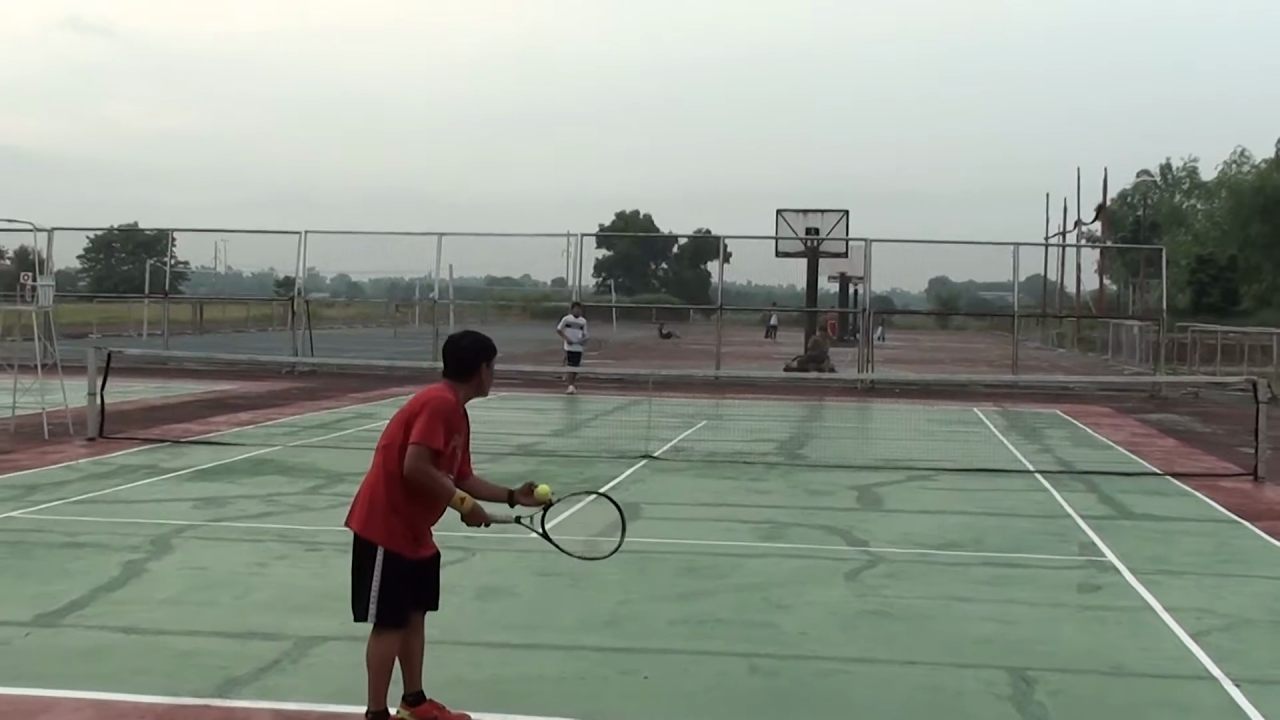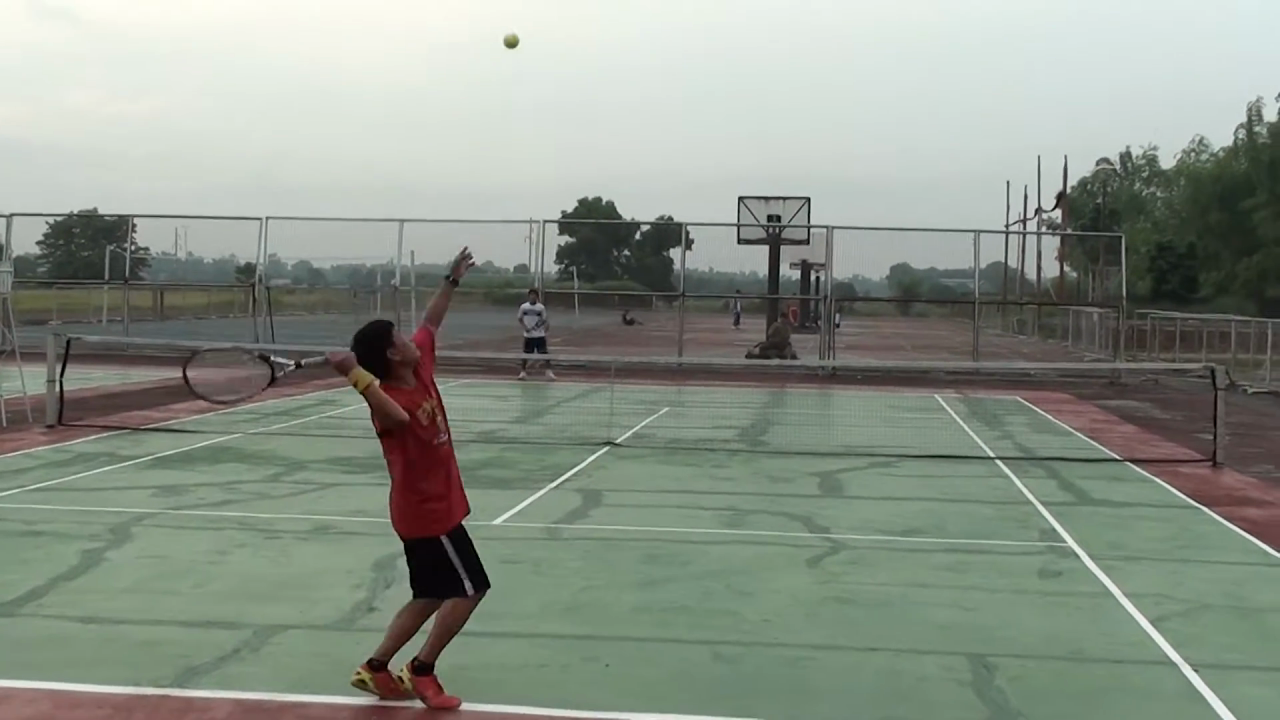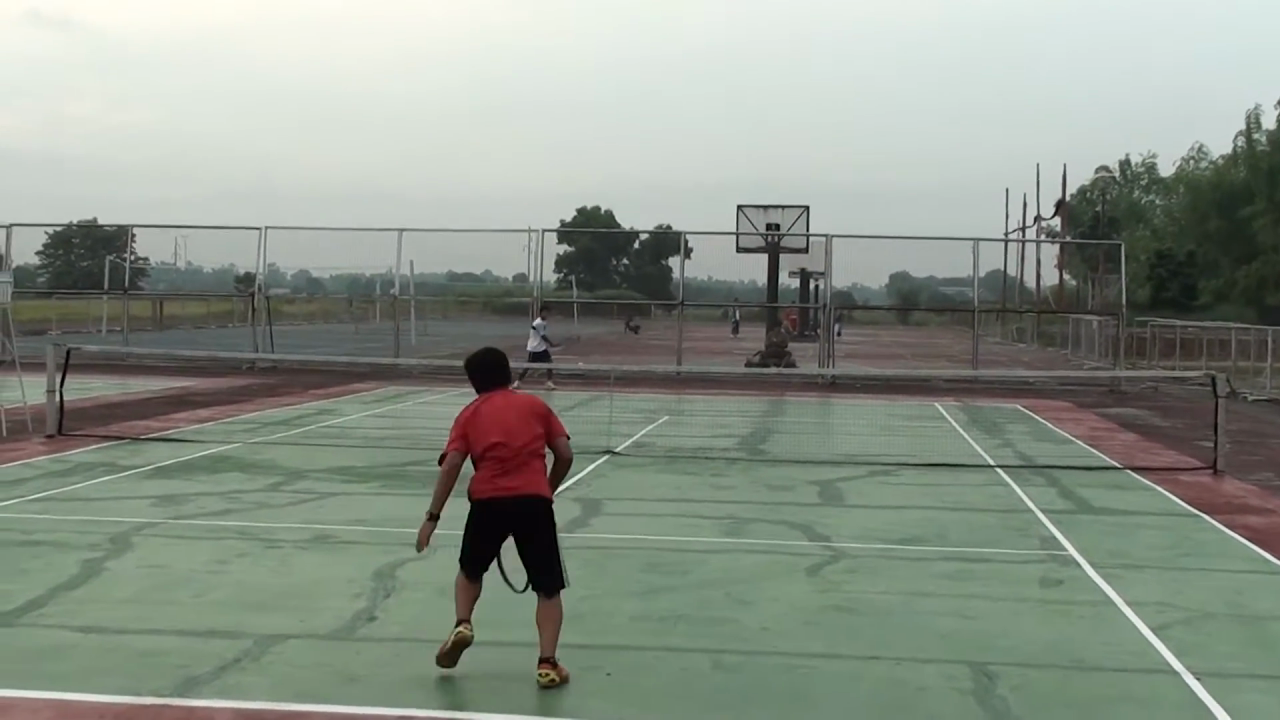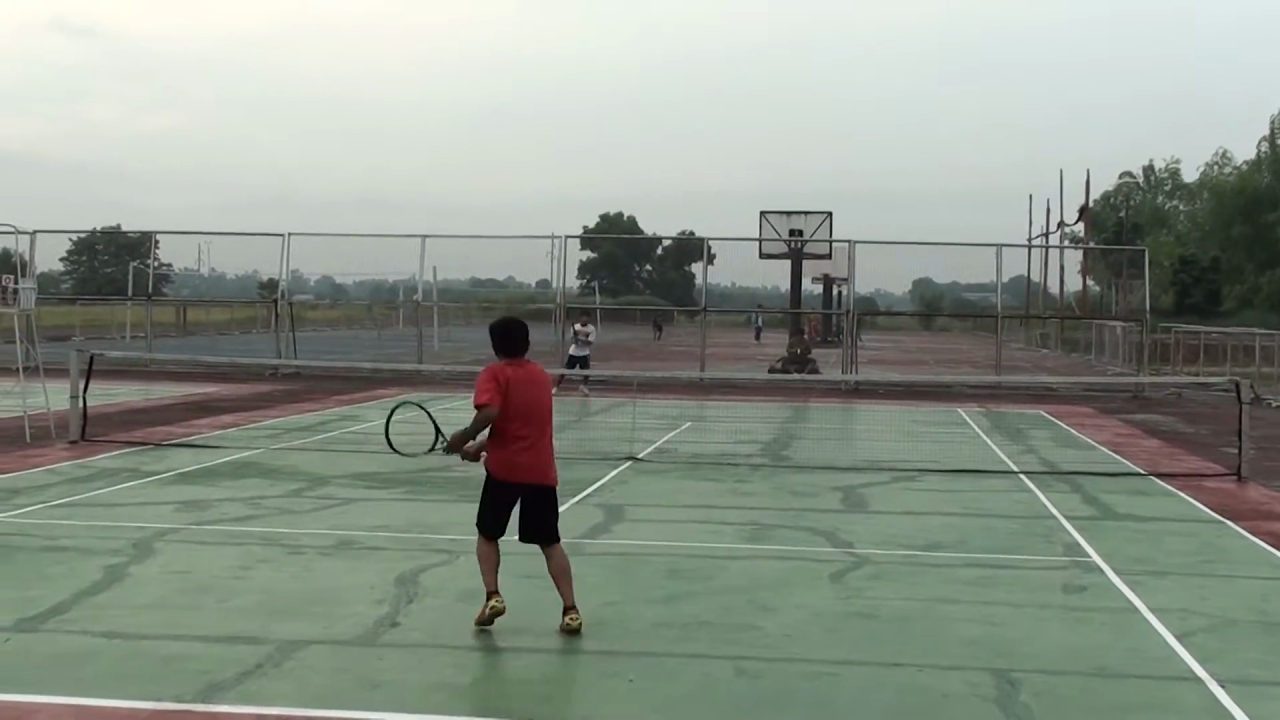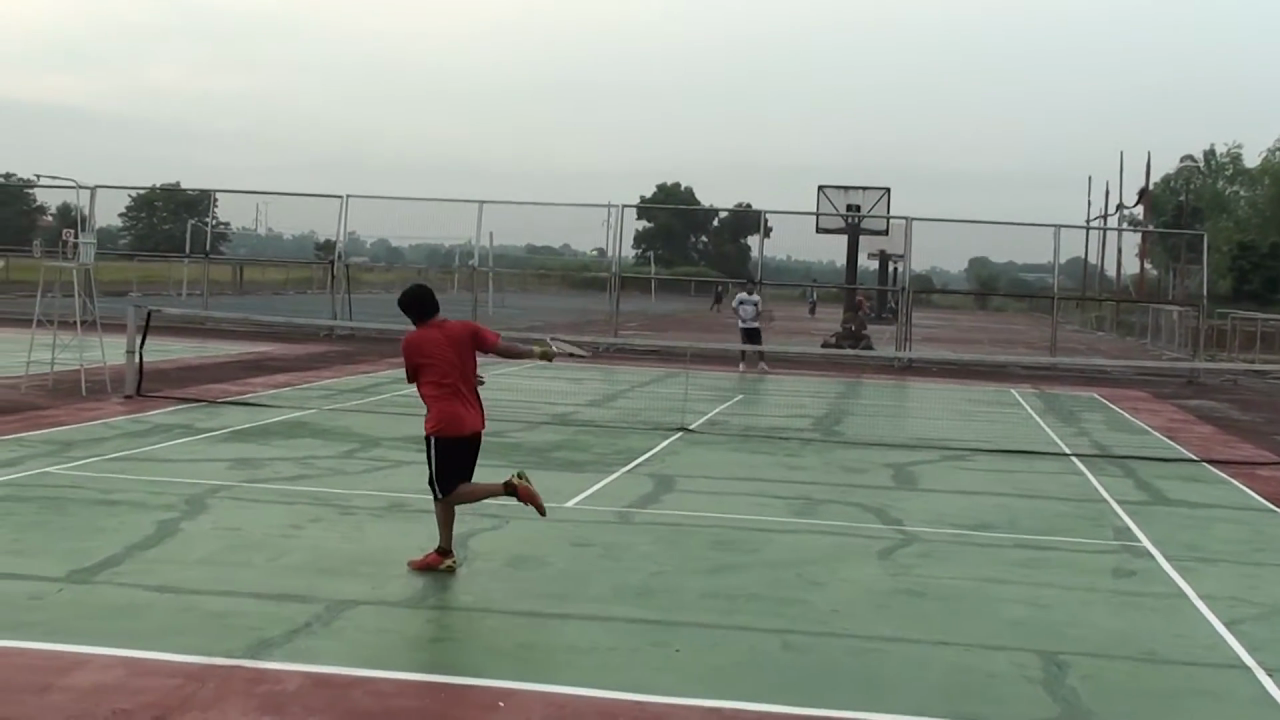
dt=1s
person 1, frame 1
left shoulder: (457, 413)
right shoulder: (438, 403)
left elbow: (462, 478)
right elbow: (415, 467)
left wrist: (513, 496)
right wrist: (465, 505)
left hip: (414, 531)
right hip: (385, 527)
left knee: (414, 615)
right knee: (389, 622)
person 1, frame 2
left shoulder: (416, 369)
right shoulder: (388, 402)
left elbow: (429, 323)
right elbow: (399, 424)
left wrist: (452, 280)
right wrist: (355, 375)
left hip: (435, 510)
right hip: (428, 516)
left knee: (430, 595)
right knee: (467, 593)
left ankle: (376, 668)
right ankle: (420, 674)
person 1, frame 3
left shoulder: (469, 414)
right shoulder: (535, 405)
left elbow: (451, 466)
right elbow: (564, 455)
left wrist: (432, 517)
right wrist: (546, 489)
left hip: (487, 499)
right hip: (532, 499)
left knee: (469, 574)
right knee: (548, 588)
left ankle: (462, 628)
right ankle: (547, 663)
person 1, frame 4
left shoulder: (494, 374)
right shoulder: (542, 376)
left elbow: (489, 414)
left wrist: (462, 438)
right wrist: (483, 445)
left hip: (504, 469)
right hip: (542, 472)
left knee: (487, 535)
right knee: (549, 541)
left ankle: (493, 598)
right ankle: (570, 611)
person 1, frame 5
left shoulder: (411, 342)
right shoulder: (465, 329)
right elbow: (503, 348)
right wrist: (538, 352)
left hip: (444, 425)
right hip: (472, 424)
left knee: (449, 494)
right knee: (445, 489)
left ankle: (510, 487)
right ankle: (444, 553)
